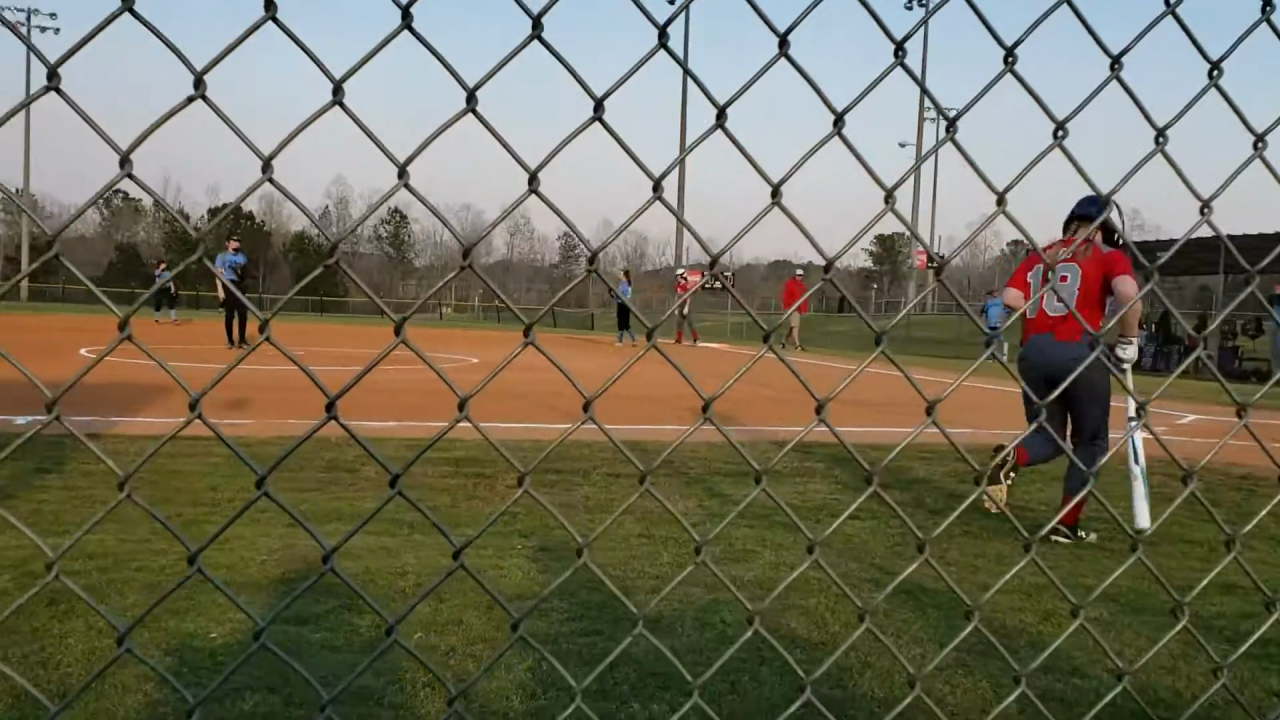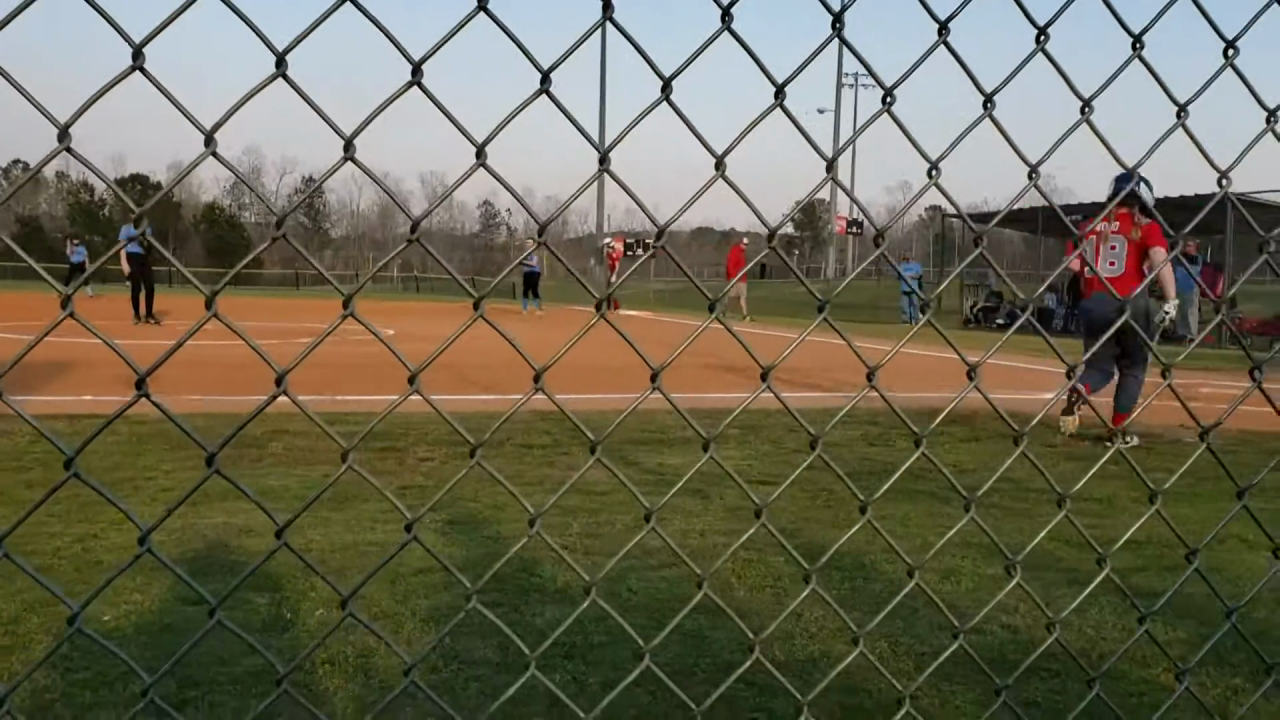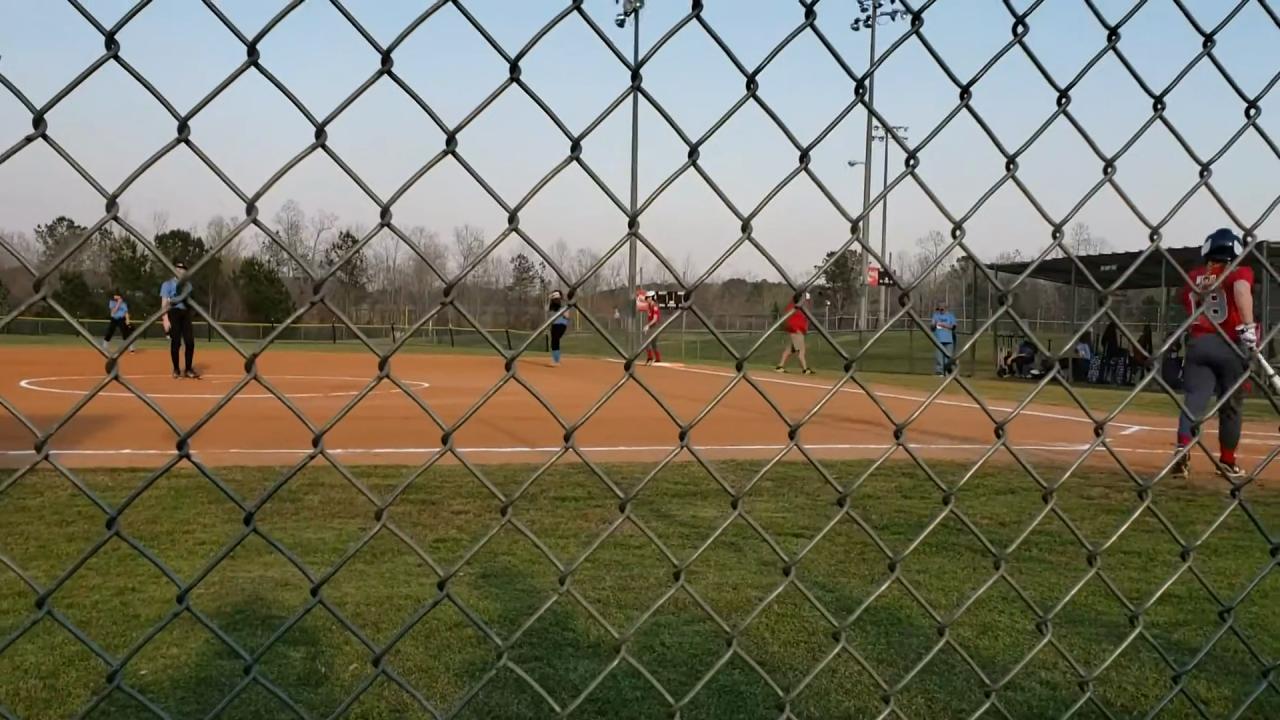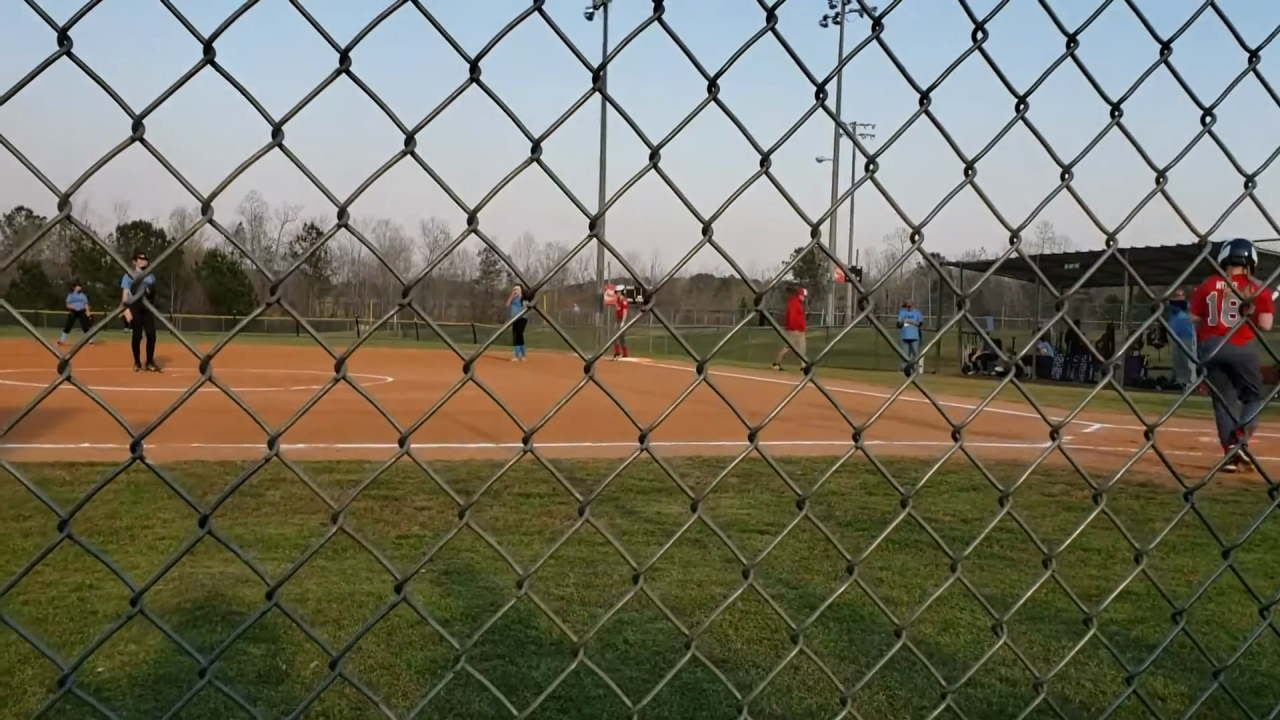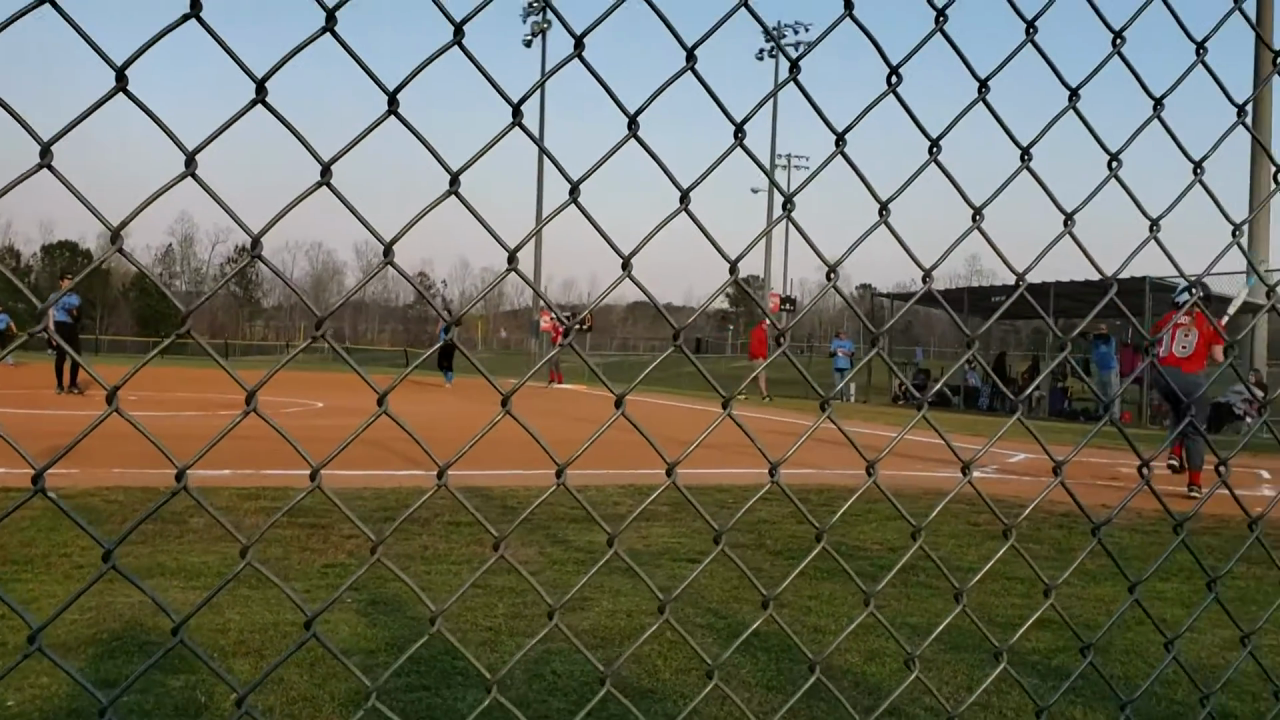
dt=0.7s
person 1, frame 1
left shoulder: (1038, 257)
right shoulder: (1111, 256)
left elbow: (1010, 299)
right elbow: (1128, 294)
right wrist: (1129, 339)
left hip: (1033, 350)
right hip: (1080, 352)
left knee: (1049, 433)
right knee: (1091, 440)
left ankle: (1011, 459)
right ankle: (1067, 523)
person 1, frame 2
left shoulder: (1091, 227)
right shoulder: (1146, 226)
left elbow: (1071, 265)
right elbow: (1160, 260)
right wrist: (1170, 301)
left hip: (1093, 304)
right hip: (1130, 303)
left knee: (1099, 368)
right knee: (1132, 369)
left ankle: (1078, 393)
right ankle: (1118, 430)
person 1, frame 3
left shoulder: (1193, 278)
right shoulder: (1238, 273)
right elbow: (1242, 292)
right wrist: (1248, 327)
left hip: (1198, 346)
right hip: (1232, 347)
left knee: (1193, 406)
right knee: (1231, 407)
left ankle: (1182, 449)
right ankle: (1227, 461)
person 1, frame 4
left shoulder: (1208, 285)
right shoulder: (1258, 287)
left elbow: (1194, 318)
right elbow: (1266, 324)
right wrist: (1248, 315)
left hip: (1212, 347)
right hip: (1241, 349)
left knee: (1223, 402)
right knee: (1253, 399)
left ankle: (1229, 455)
right ankle: (1240, 443)
person 1, frame 5
left shoulder: (1166, 319)
right shoulder: (1210, 324)
left elbow: (1152, 348)
right elbow: (1219, 357)
right wrist: (1205, 348)
left hip: (1163, 375)
right hip: (1191, 379)
left knee: (1179, 414)
right knee: (1192, 430)
left ankle: (1174, 456)
right ankle: (1194, 484)
